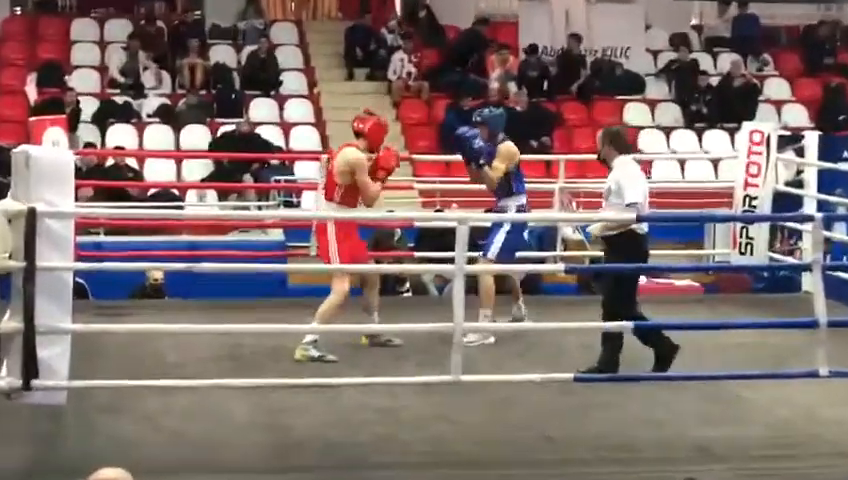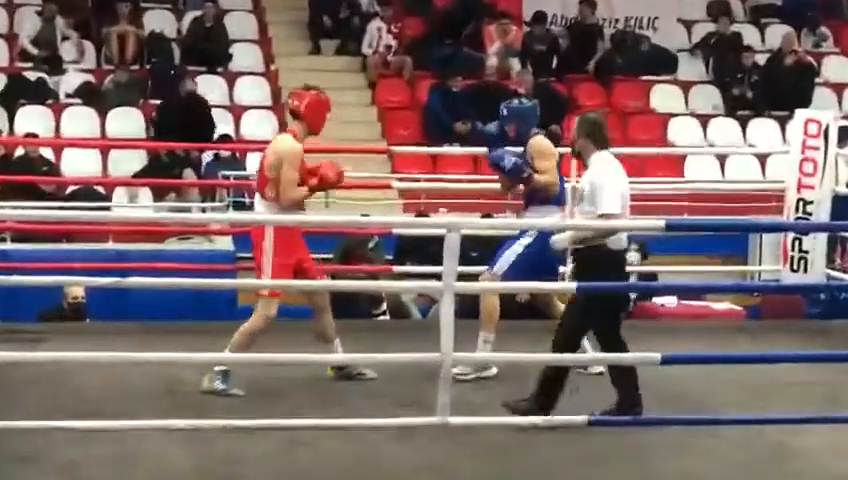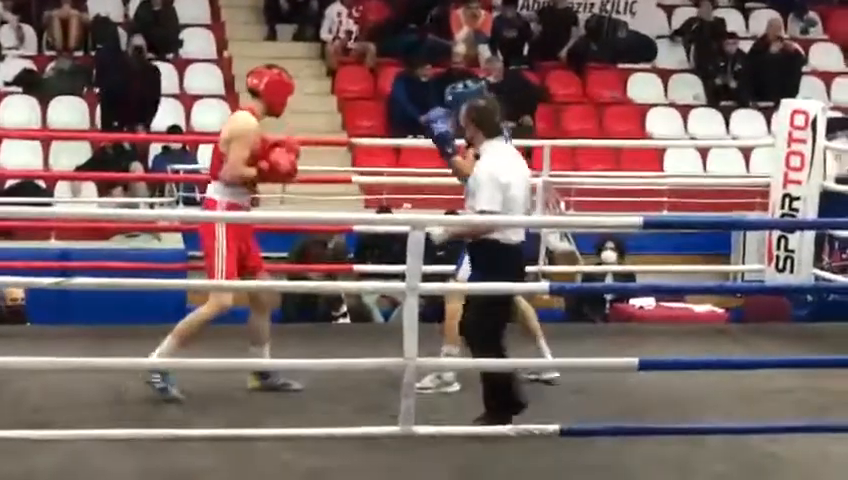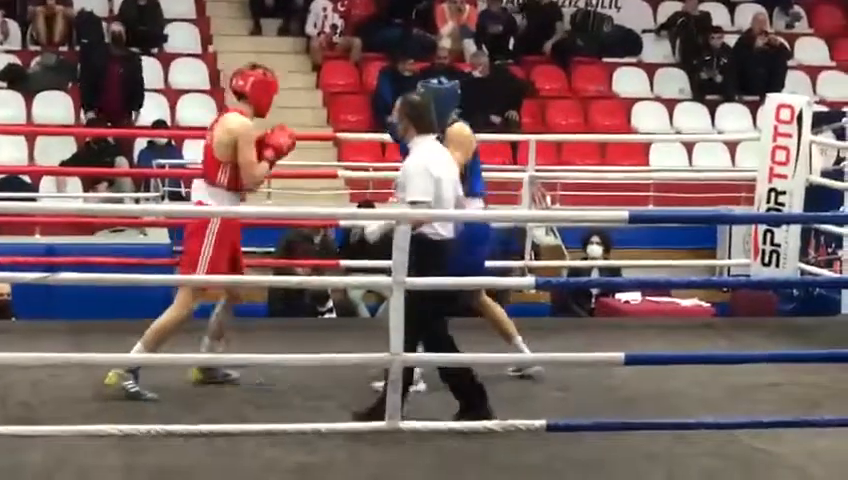
dt=0.5s
person 1, frame 1
left shoulder: (348, 153)
right shoulder: (356, 157)
right elbow: (369, 199)
left wrist: (375, 170)
right wrist: (382, 173)
left hip: (344, 224)
right hip: (334, 226)
left knee: (372, 277)
right knee: (341, 288)
left ankle: (374, 333)
person 1, frame 2
left shoulder: (287, 142)
right shoulder: (289, 148)
right elbow: (288, 199)
left wrist: (311, 177)
right wrist: (318, 183)
left hip: (286, 230)
right hip: (272, 233)
left knee: (320, 297)
right knee: (267, 311)
left ankle: (339, 363)
right ankle: (217, 373)
person 1, frame 3
left shoulder: (245, 122)
right shoulder: (247, 124)
right elbow: (232, 173)
left wrist: (270, 157)
right wrist: (268, 168)
left hip: (236, 215)
right hip: (222, 215)
left knee: (264, 296)
right knee: (221, 301)
left ankle: (262, 372)
right ankle: (158, 363)
person 1, frame 4
left shoulder: (224, 120)
right shoulder: (243, 125)
right elbow: (251, 180)
left wrist: (262, 147)
right wrist: (270, 155)
left hip: (218, 216)
right hip: (214, 218)
left knee: (231, 293)
right knee: (186, 303)
left ankle: (206, 362)
right ankle: (124, 370)
person 2, frame 1
left shoulder: (626, 172)
right shoulder: (620, 170)
left elbow: (635, 214)
left wrist: (602, 227)
right wrist: (605, 229)
left hip: (627, 246)
right hip: (619, 246)
left knee: (622, 308)
right knee: (613, 305)
left ankle: (663, 348)
right ankle: (608, 362)
person 2, frame 2
left shoulder: (603, 173)
right shoulder: (602, 168)
left elbow: (609, 224)
left wrist: (569, 238)
right wrist: (578, 256)
left hip: (599, 263)
right hip: (600, 262)
left knee: (568, 336)
right knee: (609, 337)
left ankle: (542, 401)
right ankle: (628, 401)
person 2, frame 3
left shoulder: (488, 165)
right shoulder: (512, 156)
left elbow: (485, 222)
right elbow: (522, 207)
left wrist: (447, 231)
left hip: (494, 256)
right hip: (509, 251)
left knee: (485, 337)
right knee: (475, 330)
left ankle: (499, 410)
right ankle: (507, 397)
person 2, frame 4
left shoulder: (418, 161)
right shoulder: (442, 155)
right elbow: (457, 206)
left wrist: (384, 227)
left hip: (422, 253)
right hip: (437, 249)
left knee: (433, 336)
right knee: (408, 332)
left ankle: (474, 402)
right ankle: (391, 404)
person 3, frame 1
left shoulder: (506, 148)
right shoulder: (492, 147)
left elbow: (491, 182)
right elbow: (476, 178)
left wrist: (480, 156)
right wrist: (469, 155)
left hip: (513, 212)
right hip: (506, 211)
left knee: (485, 265)
right knee: (503, 263)
left ankle: (485, 329)
right ankle: (519, 311)
person 3, frame 2
left shoulder: (539, 144)
right shoulder: (529, 146)
left elbow: (552, 186)
right elbow: (508, 187)
left wrist: (522, 171)
right wrist: (502, 162)
left hip: (541, 227)
right hip: (541, 227)
left knee: (490, 280)
right knee: (546, 298)
right ankle: (589, 354)
person 3, frame 3
left shoulder: (485, 133)
right shoulder: (494, 132)
left elbow: (468, 174)
right elbow: (468, 173)
left wrist: (447, 146)
right wrist: (447, 145)
left hip: (499, 221)
right hip: (508, 222)
left knee: (455, 289)
right knee: (509, 295)
person 3, frame 4
left shoulder: (458, 132)
right shoulder: (447, 134)
left wrist: (411, 147)
right wrist: (407, 144)
left hip: (466, 224)
right hip: (464, 223)
right knee: (476, 297)
